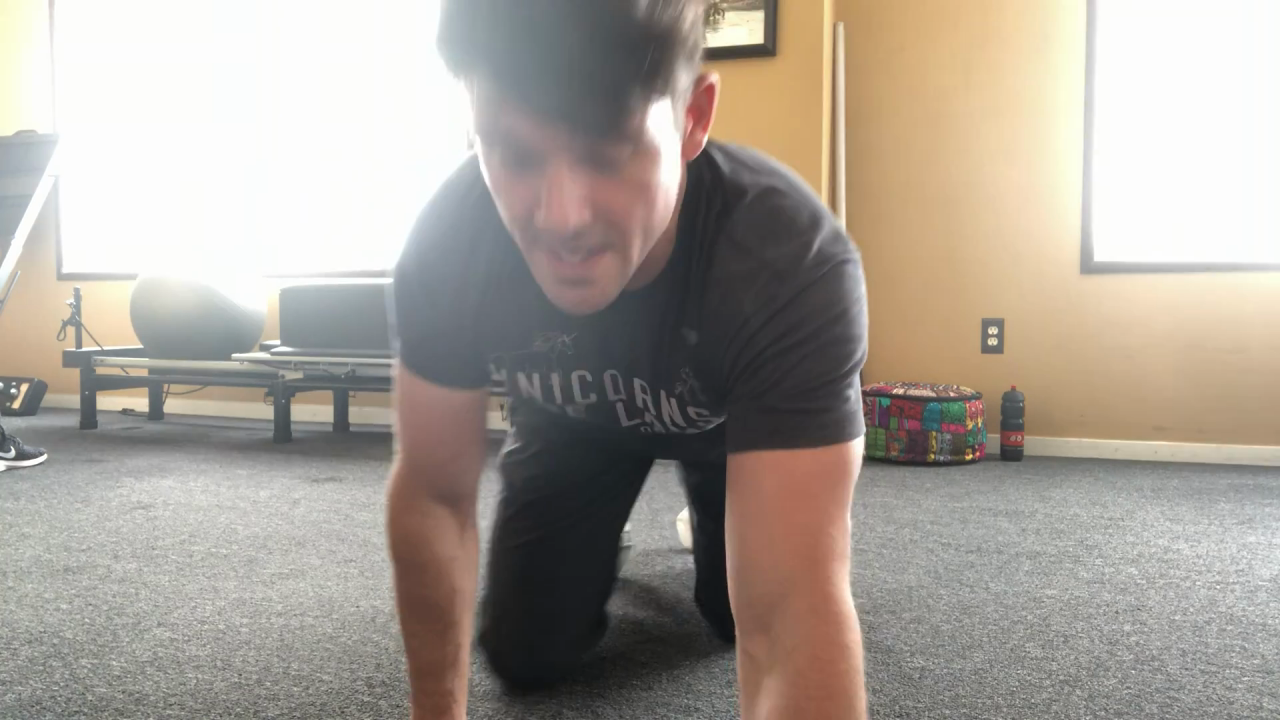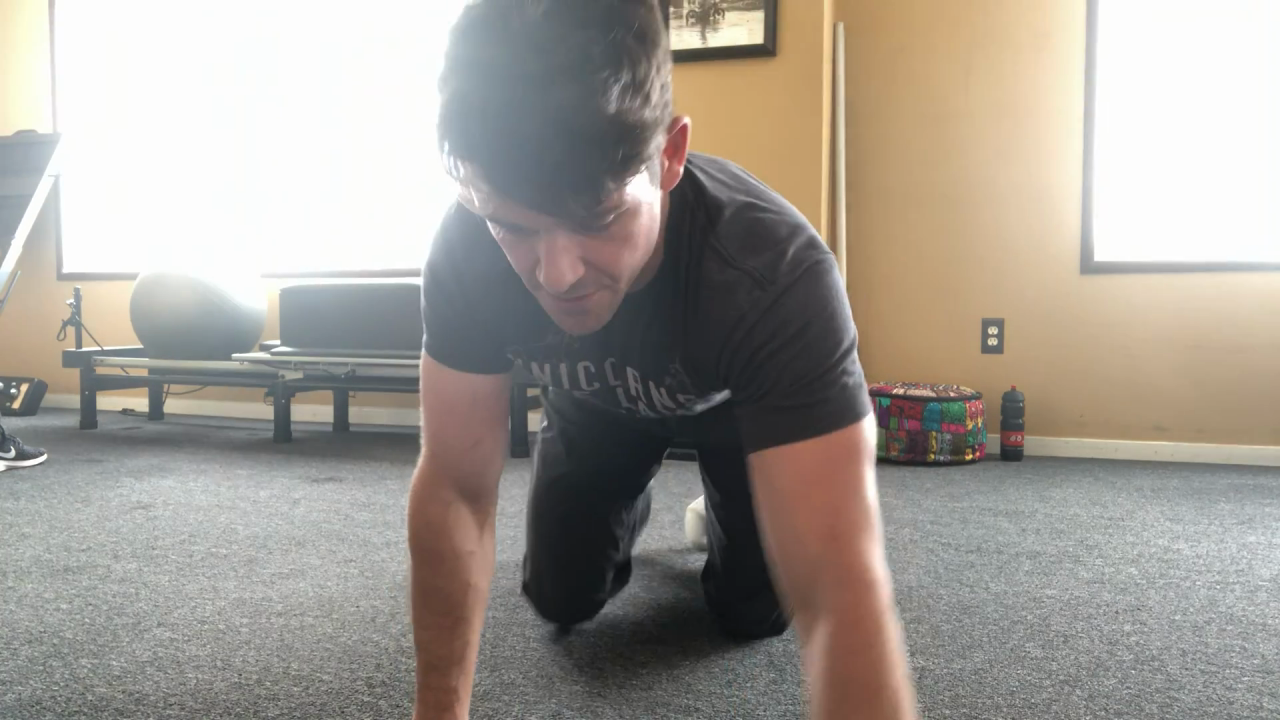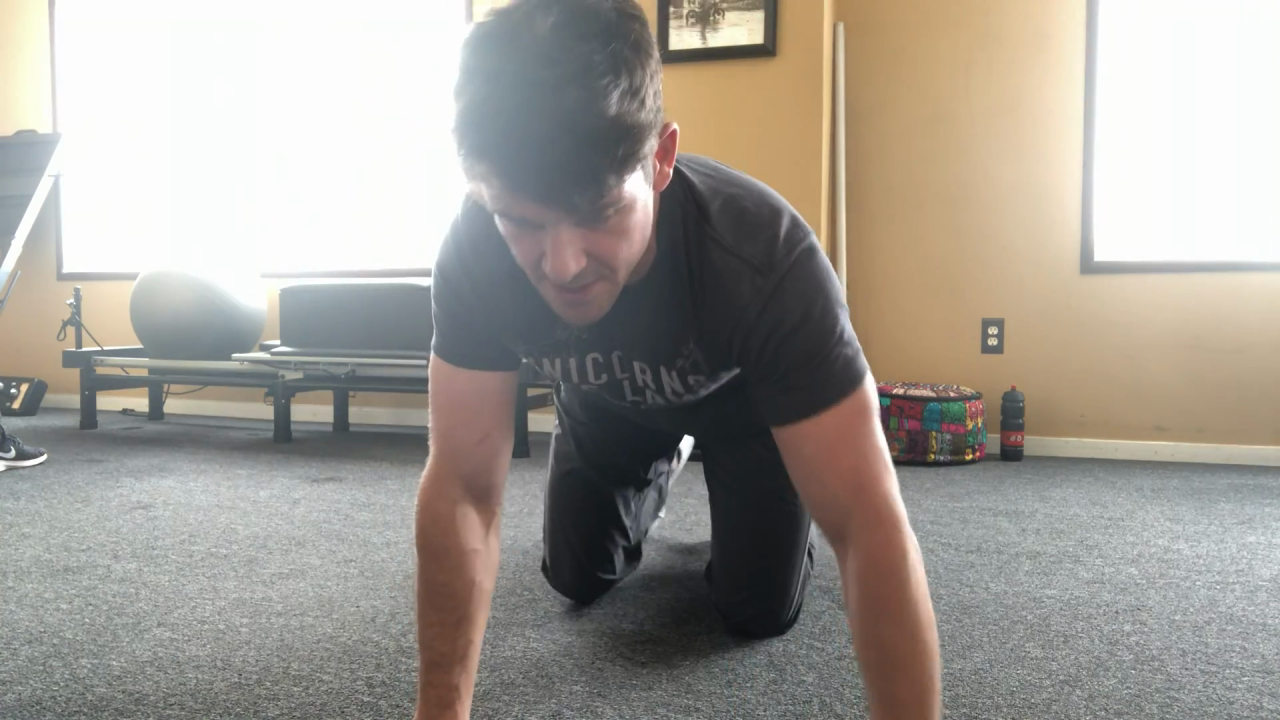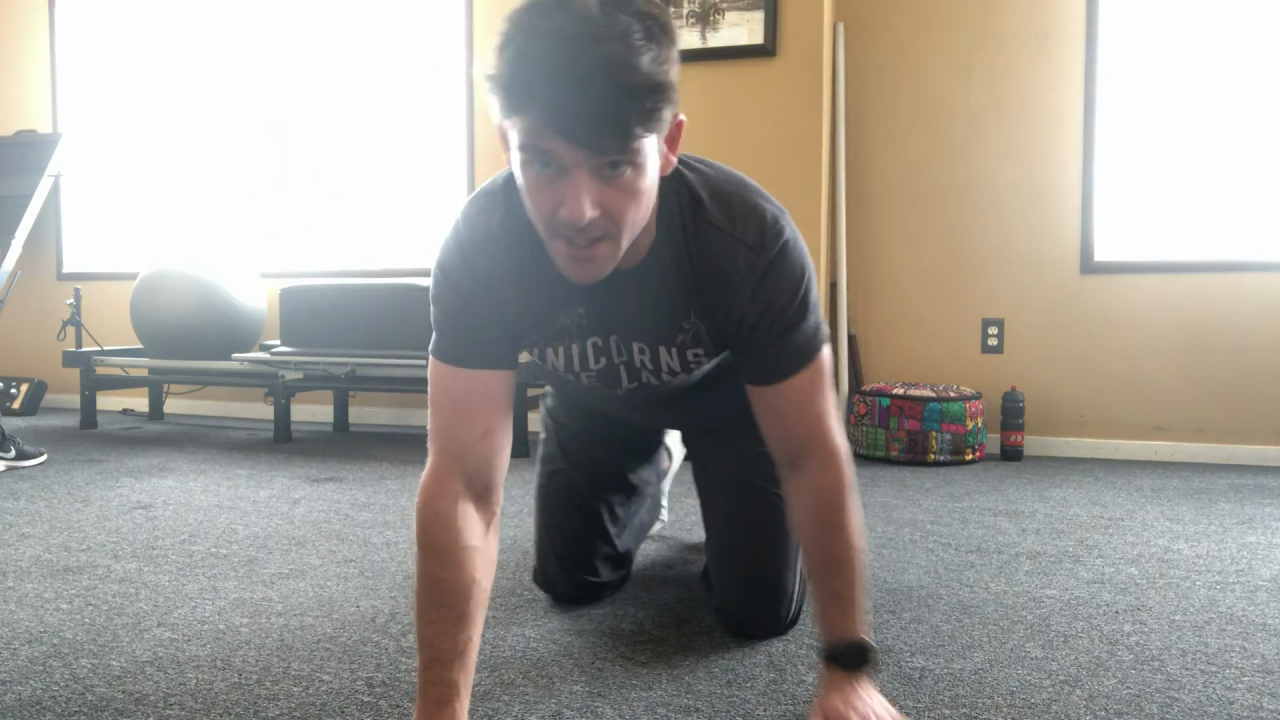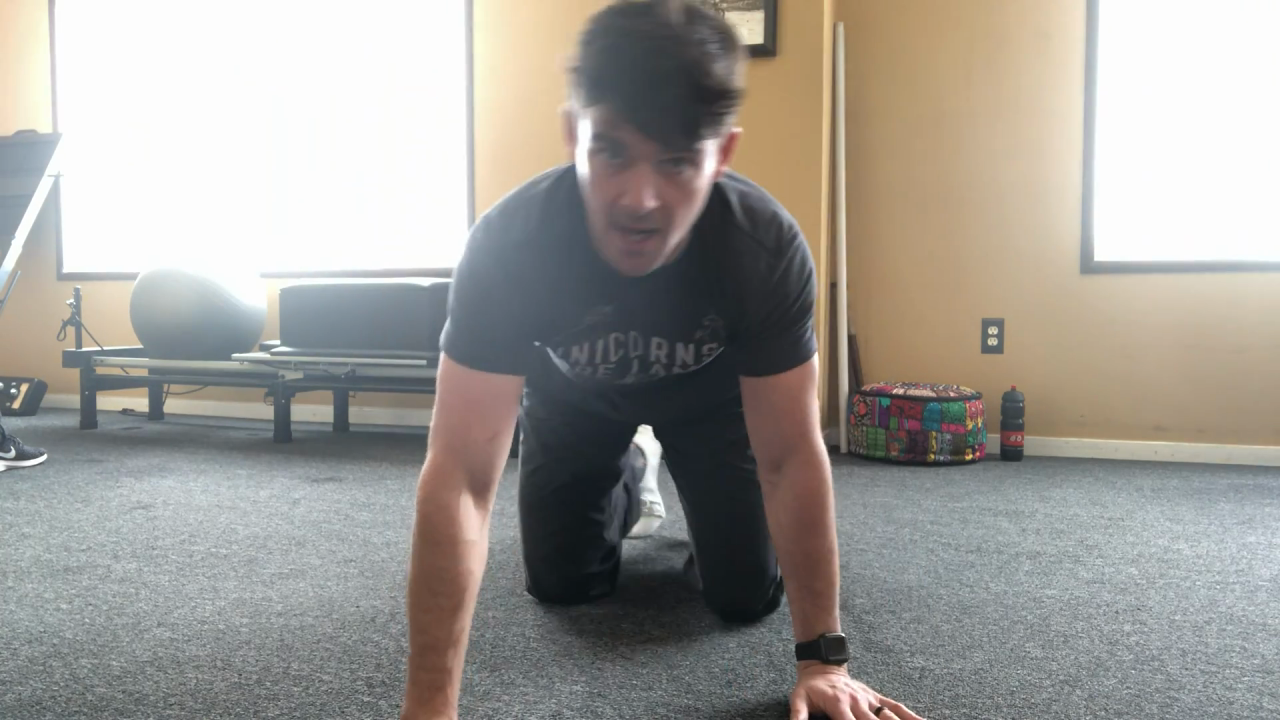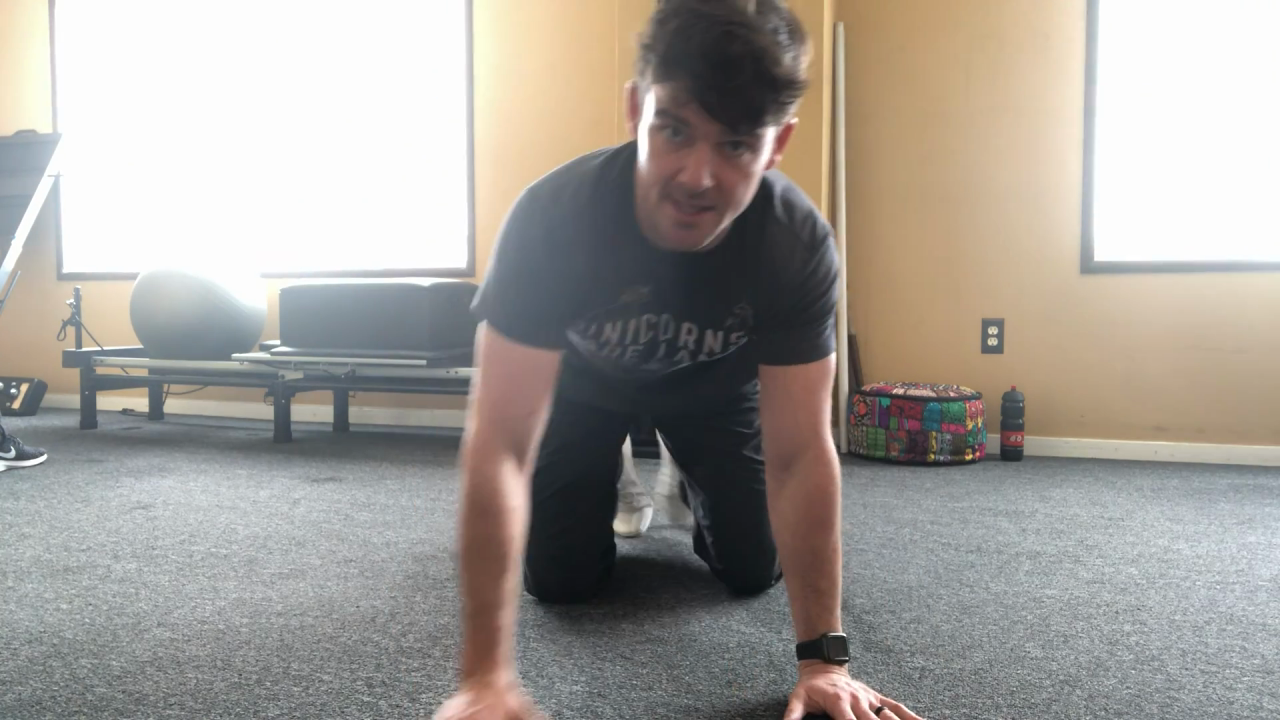
dt=0.2s
person 1, frame 1
left shoulder: (793, 260)
right shoulder: (446, 242)
left elbow: (789, 615)
right elbow: (434, 492)
left hip: (734, 419)
right hip: (570, 423)
left knee: (741, 619)
right knee: (525, 658)
left ankle: (719, 516)
right ankle: (589, 539)
person 1, frame 2
left shoulder: (776, 271)
right shoulder: (467, 250)
left elbow: (838, 594)
right elbow: (455, 487)
left hip: (738, 403)
right hip: (594, 404)
left knee: (752, 613)
right knee: (561, 599)
left ankle: (728, 511)
right ankle: (624, 505)
person 1, frame 3
left shoulder: (766, 256)
right shoulder: (475, 253)
left elbow: (867, 525)
right elbow: (463, 490)
left hip: (745, 396)
right hip: (607, 401)
left knee: (759, 613)
right knee: (579, 578)
left ankle: (739, 502)
right ankle: (653, 476)
person 1, frame 4
left shoulder: (750, 240)
right shoulder: (479, 247)
left elbow: (814, 458)
right elbow: (461, 487)
left hip: (729, 390)
right hip: (593, 399)
left knee: (758, 612)
right knee: (570, 582)
left ankle: (734, 506)
right ankle: (647, 478)
person 1, frame 5
left shoulder: (766, 246)
right shoulder: (508, 244)
left elbow: (792, 457)
right elbow: (459, 478)
left wrist: (822, 657)
left hip: (710, 390)
right hip: (572, 392)
left knee: (748, 594)
right knee: (562, 584)
left ankle: (703, 490)
right ankle: (628, 474)
person 1, frame 6
left shoulder: (798, 243)
right shoulder: (550, 218)
left elbow: (801, 455)
right elbow: (499, 447)
left wrist: (822, 657)
left hip: (715, 380)
right hip: (582, 378)
left knee: (753, 570)
right knee: (559, 581)
left ankle: (691, 479)
right ankle: (612, 476)
